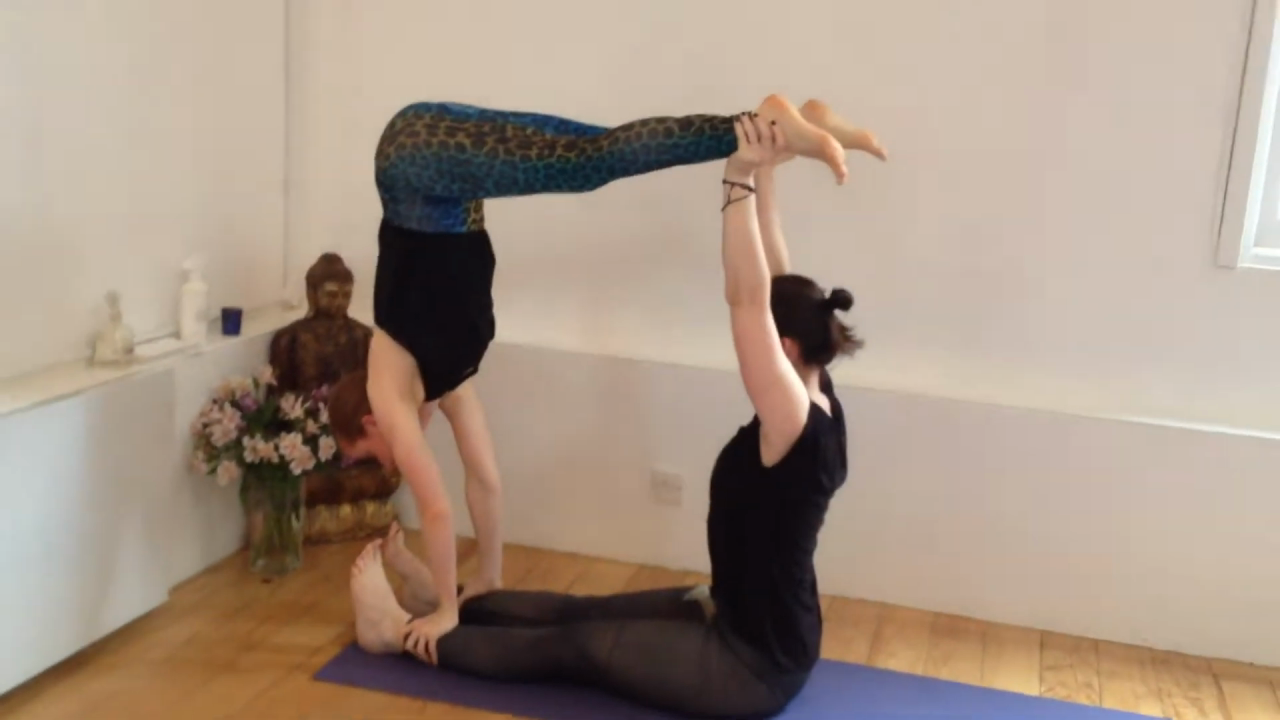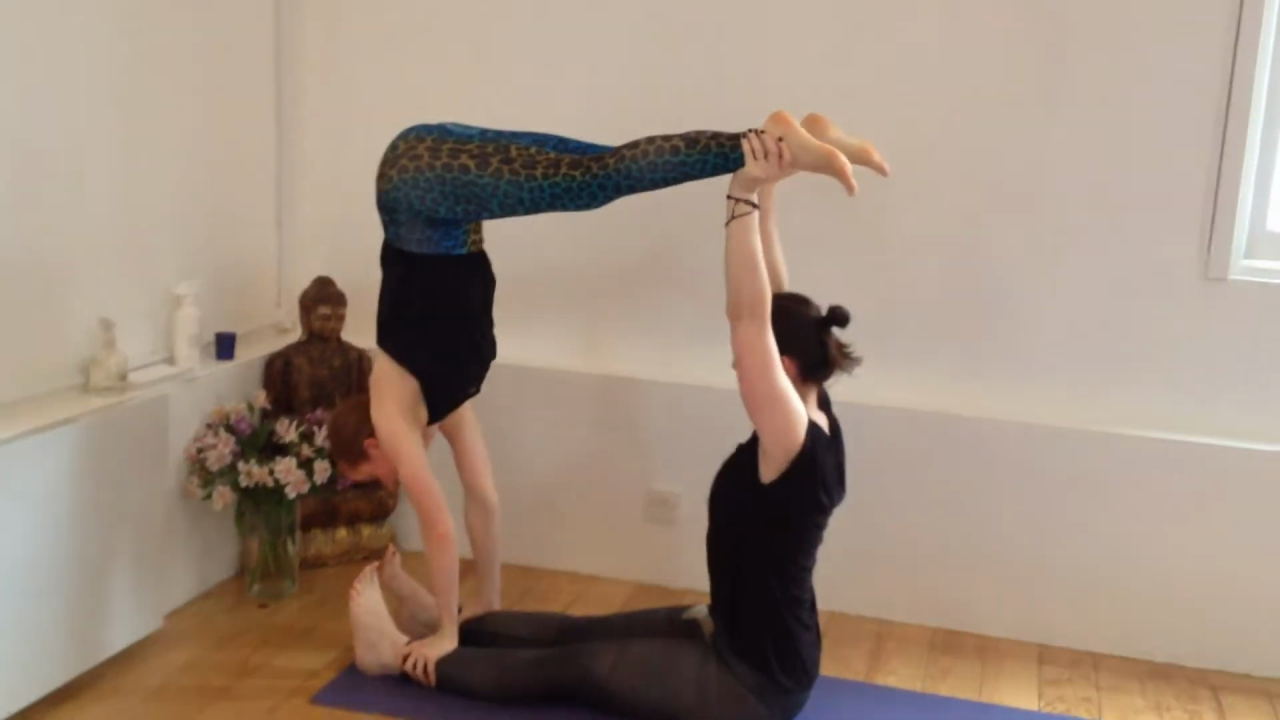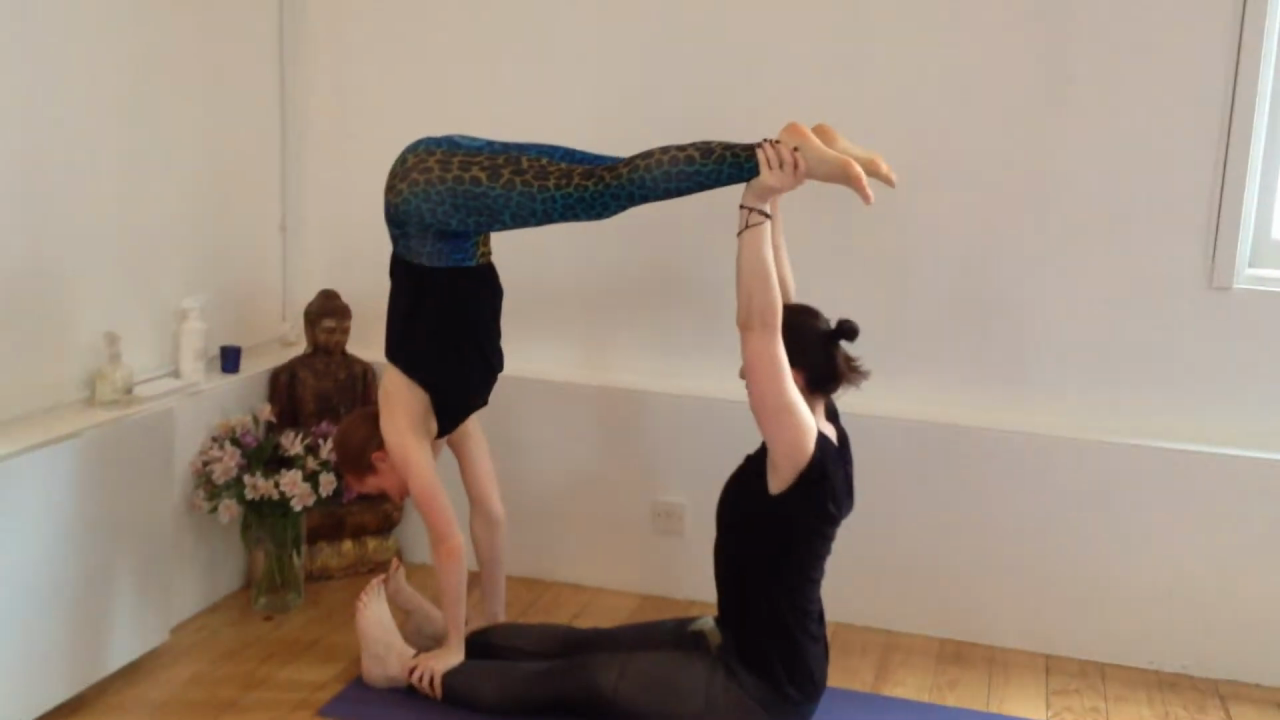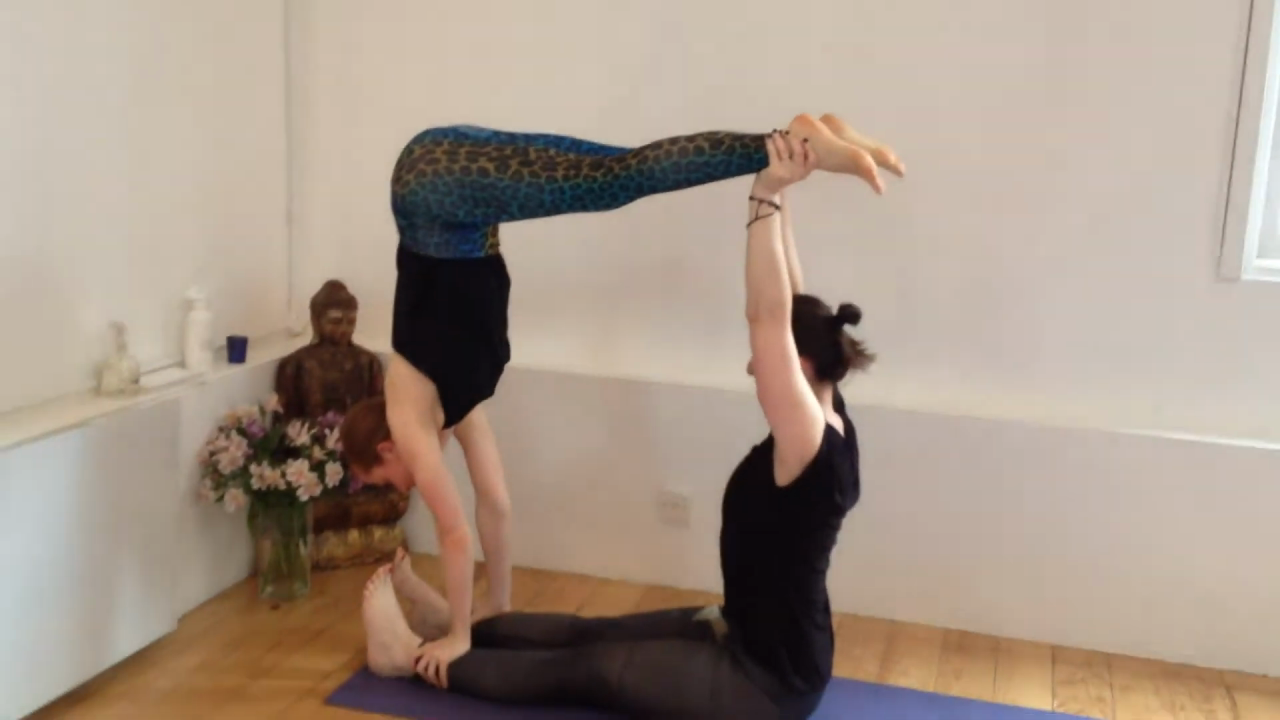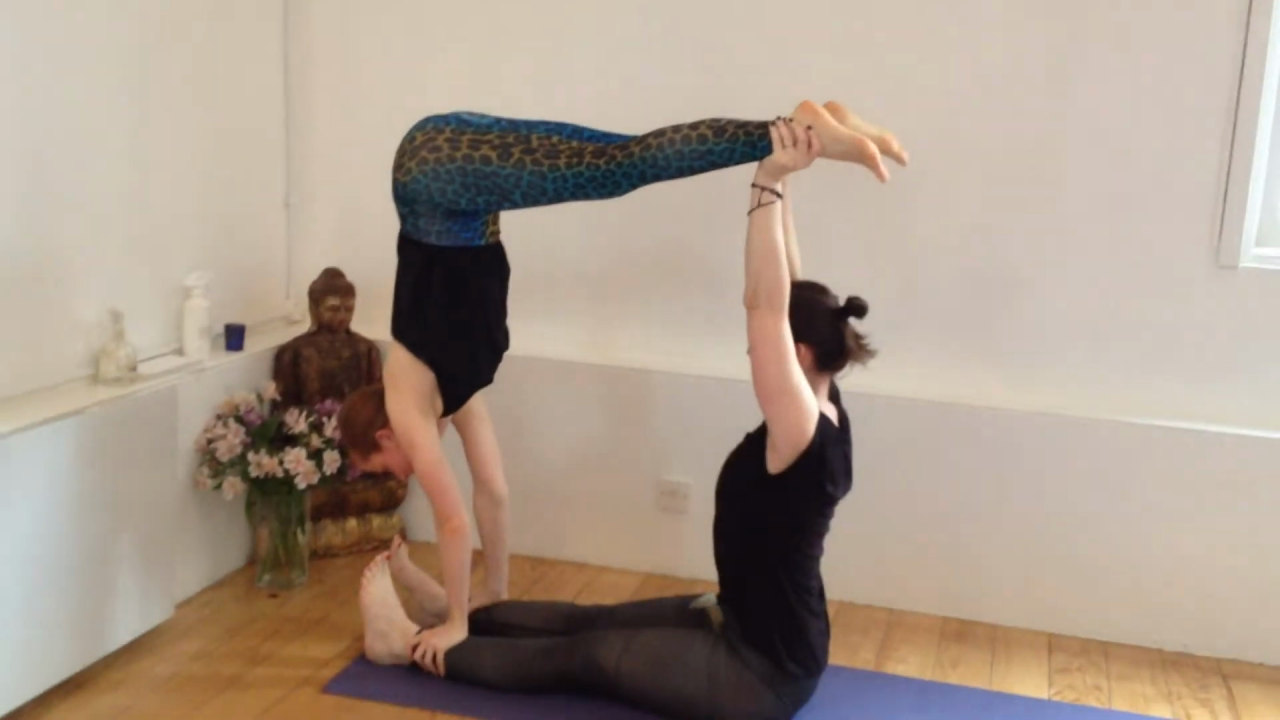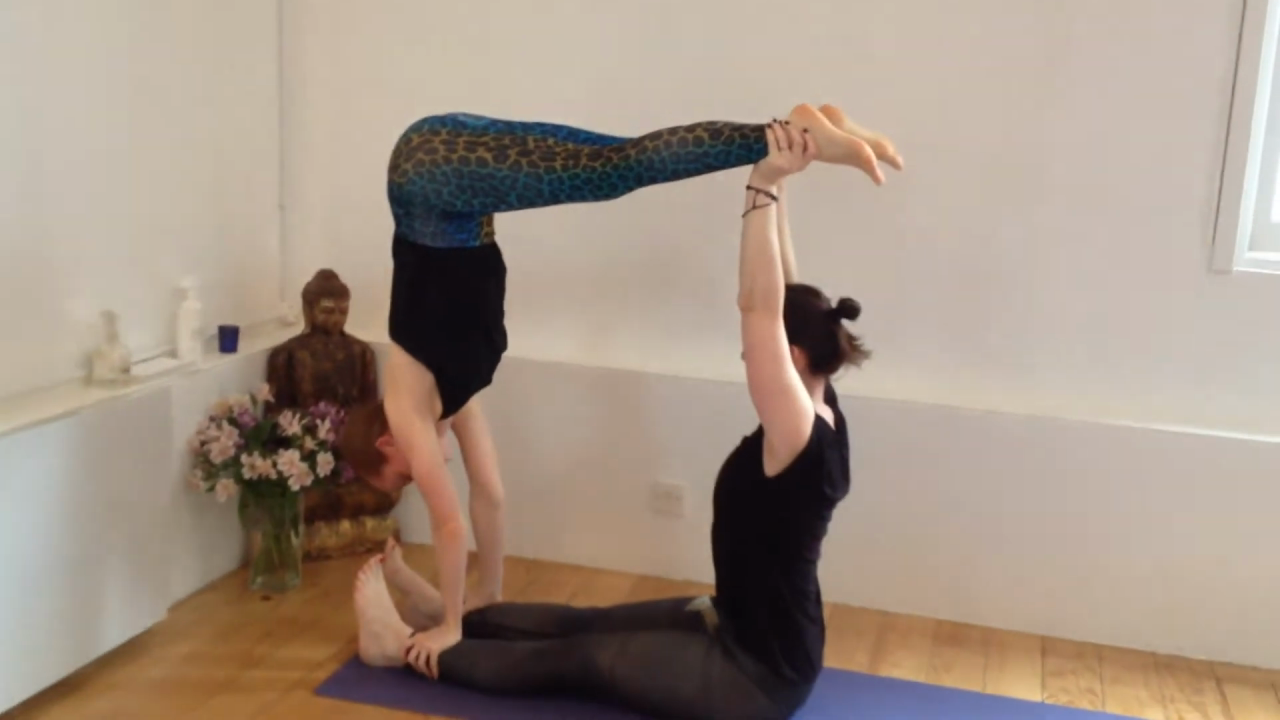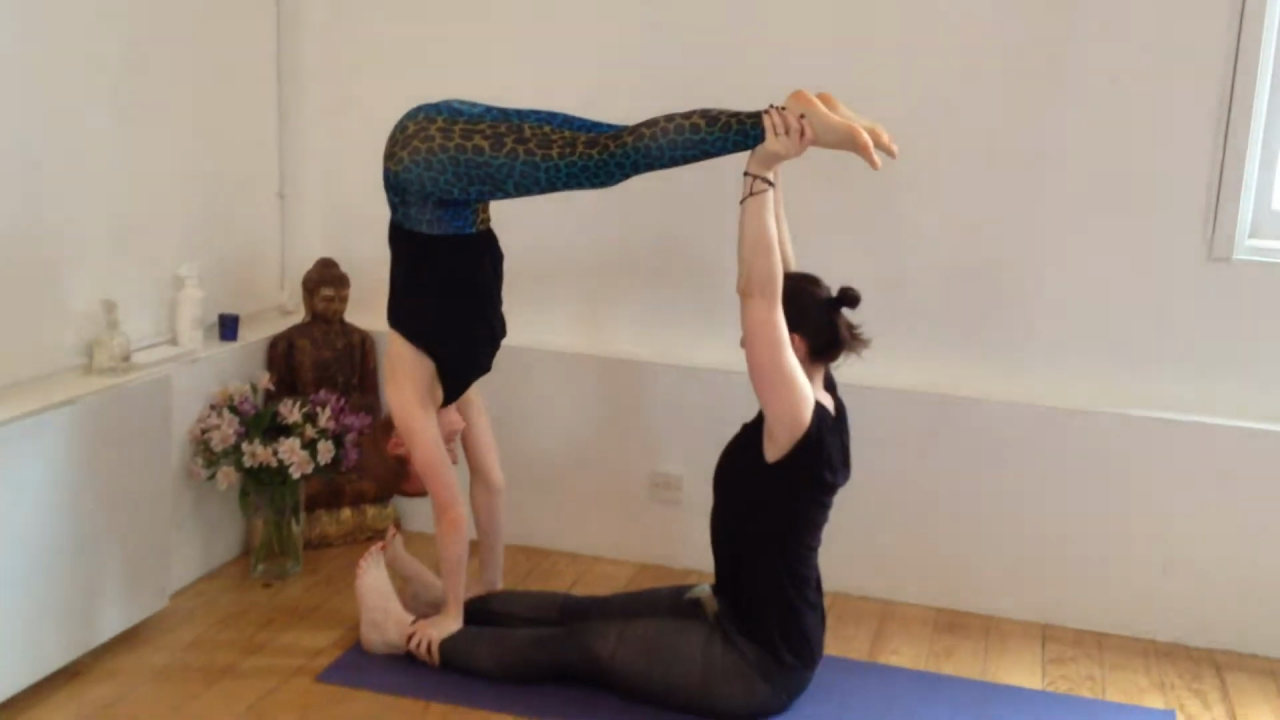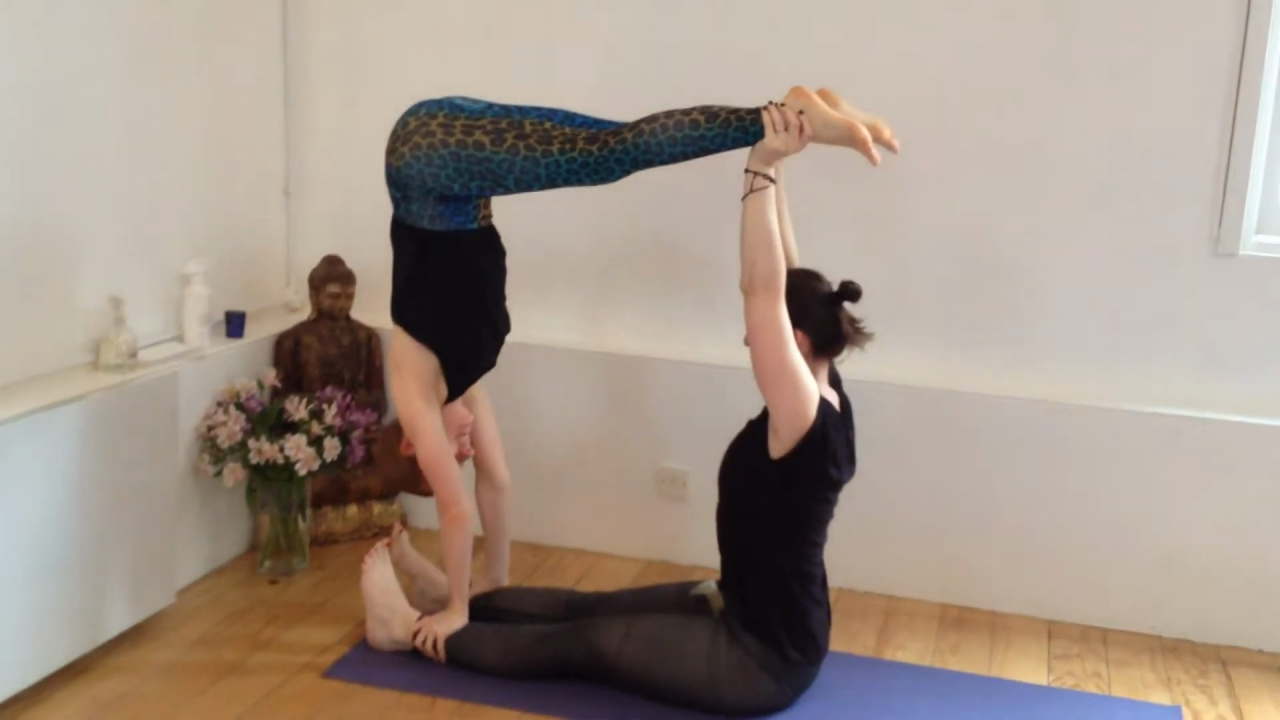
dt=0.3s
person 1, frame 1
left shoulder: (796, 423)
right shoulder: (817, 405)
left elbow: (749, 301)
right elbow: (771, 288)
left wrist: (740, 181)
right wrist: (762, 177)
left hip: (754, 664)
right hip: (745, 620)
left knee: (577, 646)
right knee: (580, 611)
left ankle: (405, 633)
person 1, frame 2
left shoulder: (794, 441)
right shoulder: (815, 422)
left elbow: (747, 319)
right elbow: (769, 306)
left wrist: (745, 198)
right wrist: (762, 195)
right hip: (743, 639)
left knee: (575, 665)
right knee: (579, 633)
left ankle: (405, 655)
person 1, frame 3
left shoulder: (801, 451)
right shoulder: (821, 431)
left elbow: (761, 329)
right elbow: (780, 319)
left wrist: (756, 207)
right wrist: (768, 208)
right hip: (749, 648)
right knee: (586, 644)
left ankle: (410, 665)
right ankle: (446, 636)
person 1, frame 4
left shoulder: (811, 444)
right shoulder: (830, 425)
left elbow: (769, 321)
right elbow: (788, 313)
left wrist: (766, 199)
right wrist: (774, 198)
right hip: (756, 639)
left knee: (586, 667)
right knee: (593, 634)
left ankle: (416, 656)
person 1, frame 5
left shoulder: (803, 432)
right shoulder: (824, 414)
left elbow: (767, 307)
right elbow: (786, 298)
left wrist: (768, 186)
right wrist: (777, 184)
left hip: (764, 671)
right hip: (754, 627)
left knee: (582, 656)
right knee: (589, 621)
left ankle: (414, 644)
right ankle: (450, 613)
person 1, frame 6
left shoulder: (800, 435)
right shoulder: (822, 416)
left elbow: (761, 311)
right elbow: (780, 301)
left wrist: (764, 189)
right wrist: (771, 188)
right hip: (747, 630)
left knee: (577, 658)
right knee: (584, 624)
left ankle: (408, 647)
person 1, frame 7
left shoulder: (800, 422)
right shoulder: (821, 402)
left elbow: (760, 297)
right elbow: (777, 290)
left wrist: (760, 174)
right wrist: (769, 172)
left hip: (759, 661)
right hip: (750, 617)
left knee: (575, 646)
right knee: (582, 612)
left ankle: (408, 635)
right ankle: (444, 604)
person 1, frame 8
left shoulder: (805, 417)
right shoulder: (827, 397)
left elbow: (762, 294)
right elbow: (782, 285)
left wrist: (761, 171)
right wrist: (770, 170)
left hip: (764, 657)
right hip: (755, 614)
left knee: (582, 640)
right knee: (591, 608)
left ankle: (417, 630)
right ankle: (453, 599)
person 2, frame 1
left shoulder: (388, 396)
right shoulder: (436, 374)
left elbow: (435, 507)
right elbow: (486, 480)
left wrist: (446, 611)
right wrist: (488, 580)
left knee: (592, 159)
person 2, frame 2
left shoulder: (393, 418)
right shoulder: (437, 395)
left elbow: (439, 529)
right elbow: (484, 500)
left wrist: (447, 633)
right wrist: (487, 602)
left knee: (595, 180)
person 2, frame 3
left shoulder: (402, 428)
right shoulder: (441, 408)
left elbow: (449, 543)
right elbow: (490, 513)
left wrist: (453, 645)
right wrist: (492, 614)
left knee: (607, 187)
person 2, frame 4
left shoulder: (410, 419)
right shoulder: (446, 398)
left elbow: (455, 534)
right elbow: (496, 504)
left wrist: (458, 635)
right wrist: (498, 603)
left knee: (616, 177)
person 2, frame 5
left shoulder: (408, 406)
right shoulder: (443, 386)
left elbow: (453, 521)
right elbow: (493, 492)
left wrist: (455, 623)
right wrist: (493, 591)
left knee: (621, 165)
person 2, frame 6
left shoulder: (408, 409)
right shoulder: (440, 389)
left elbow: (449, 523)
right elbow: (489, 494)
left wrist: (450, 626)
right wrist: (488, 595)
left knee: (615, 167)
person 2, frame 7
left shoulder: (413, 398)
right shoulder: (439, 379)
left elbow: (451, 512)
right elbow: (489, 482)
left wrist: (451, 614)
right wrist: (490, 584)
left knee: (611, 155)
person 2, frame 8
left shoulder: (419, 394)
right shoulder: (444, 377)
left elbow: (455, 509)
right elbow: (496, 478)
left wrist: (457, 610)
right wrist: (496, 580)
left knee: (613, 151)
